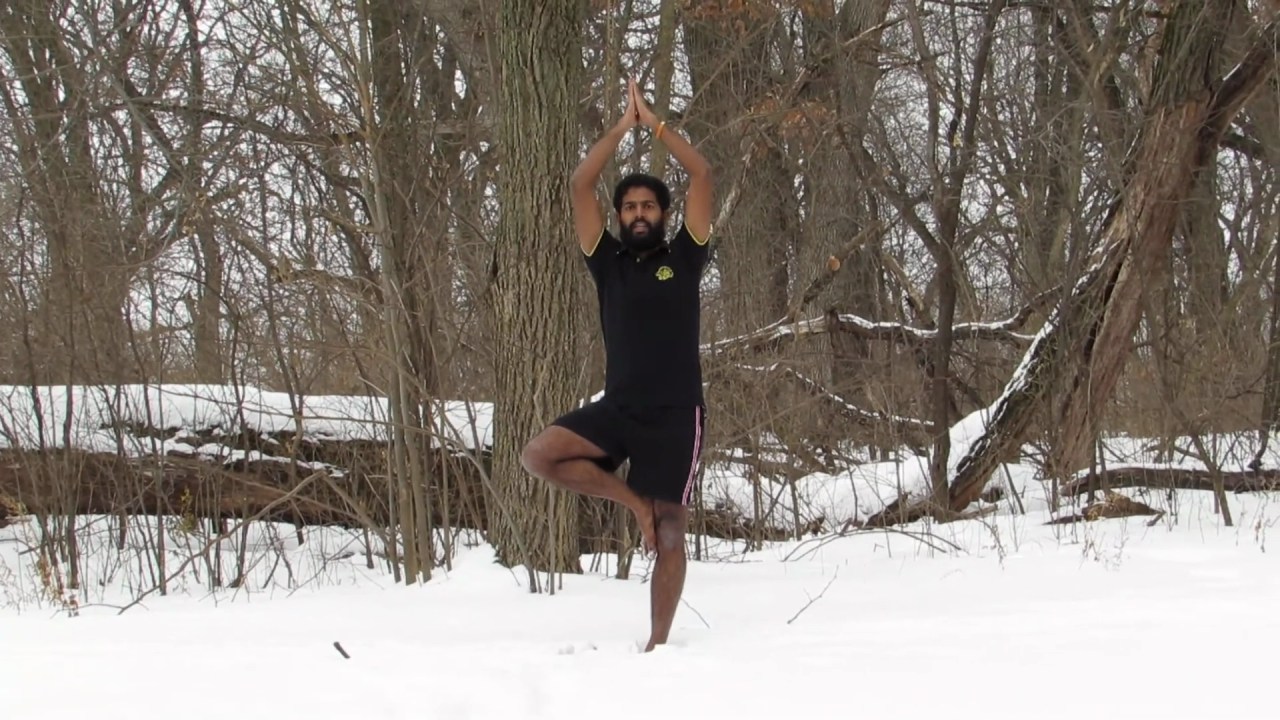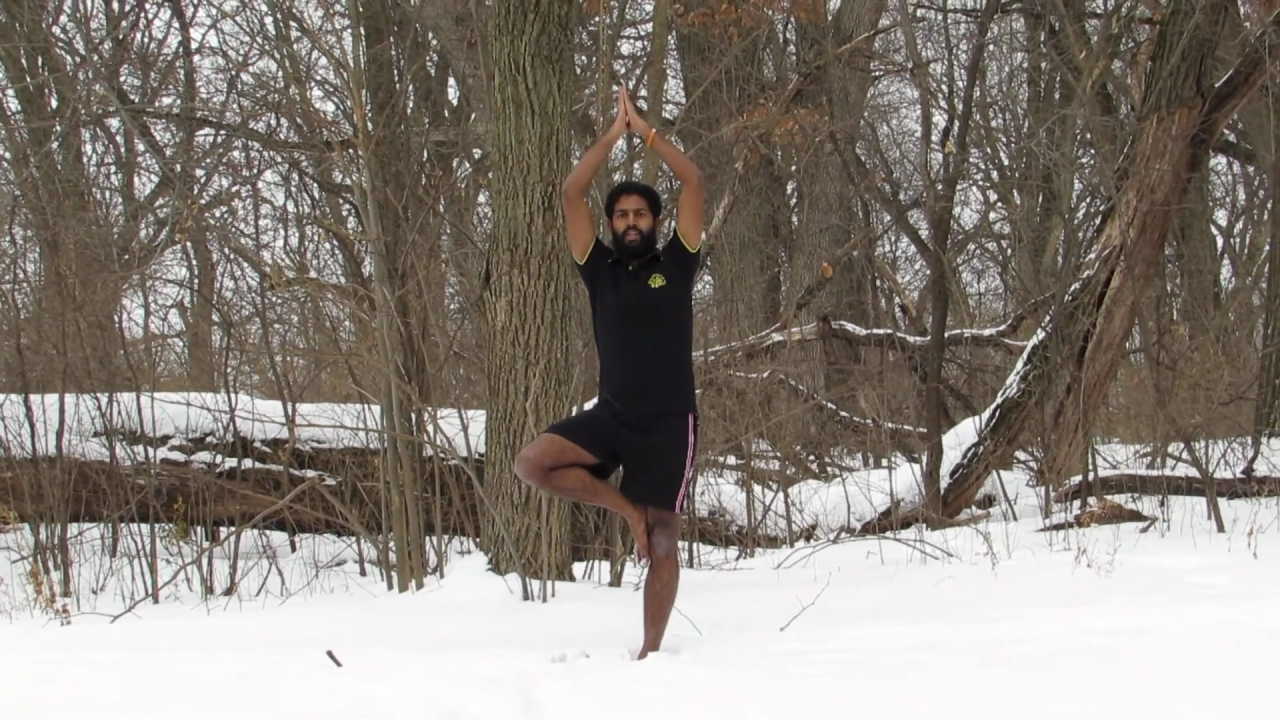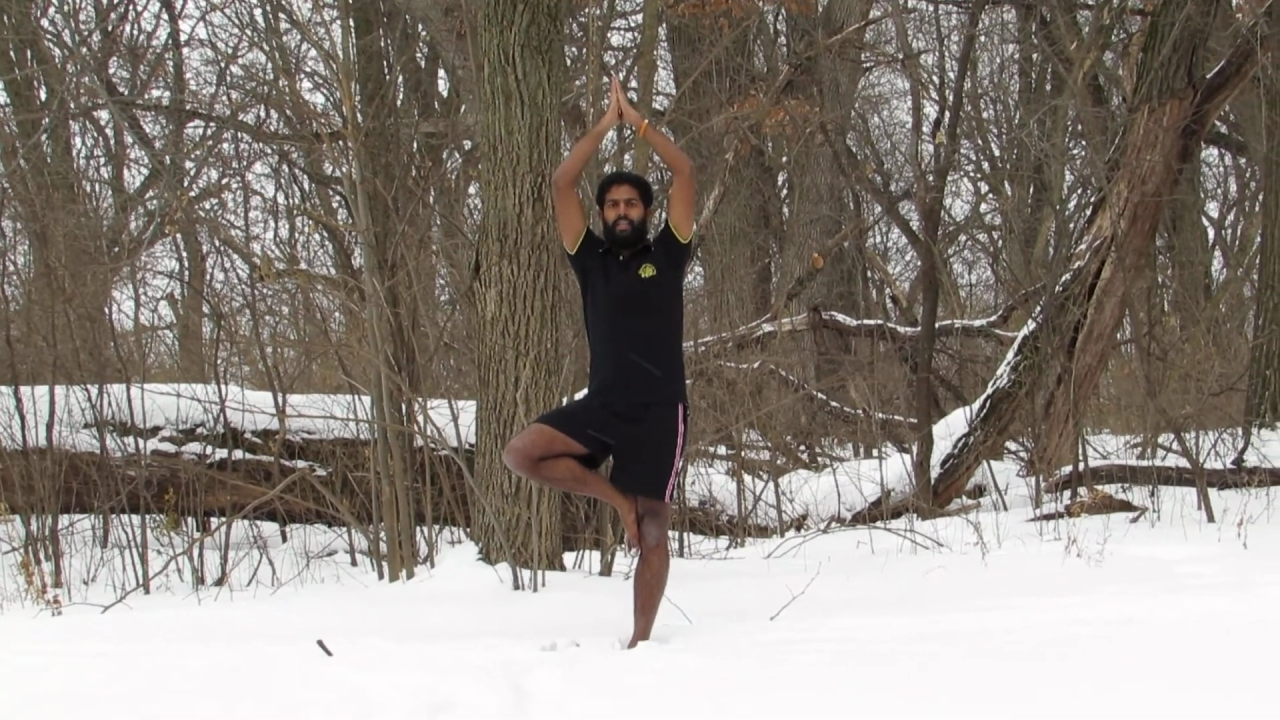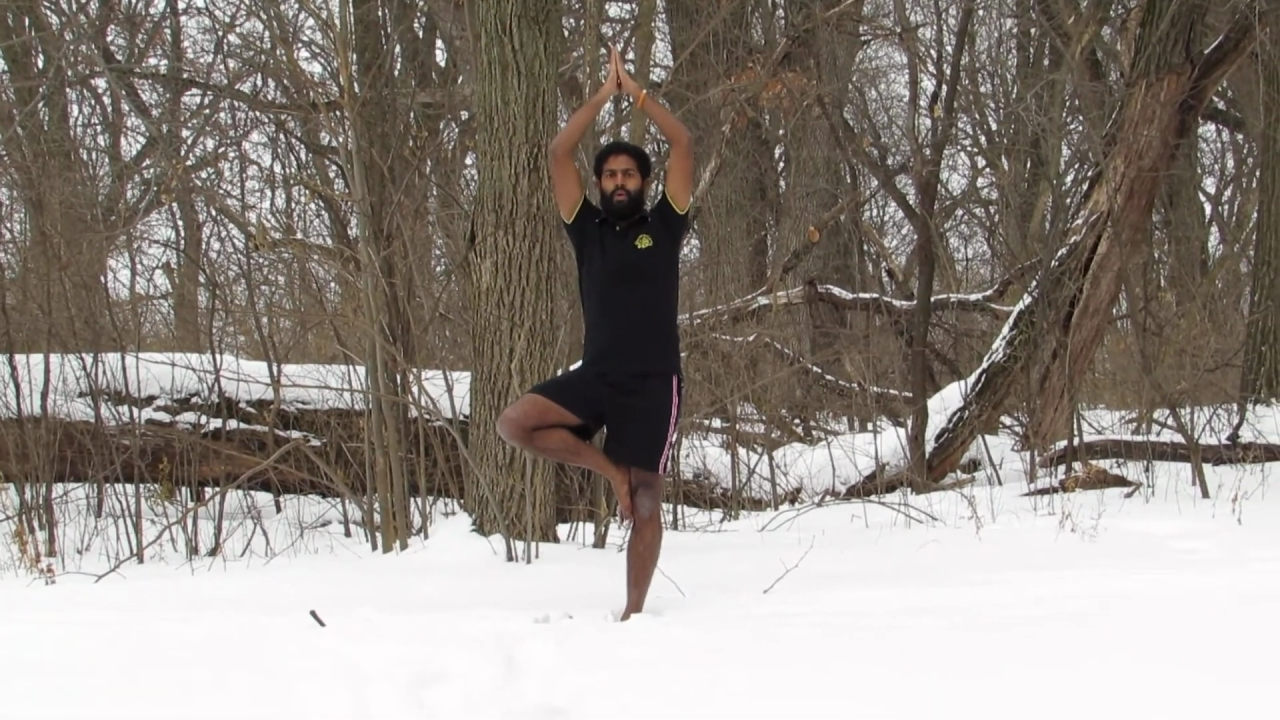
dt=0.4s
person 1, frame 1
left shoulder: (683, 258)
right shoulder: (607, 262)
left elbow: (702, 176)
right elbow: (580, 185)
left wrist: (654, 122)
right wrist: (621, 125)
left hip: (675, 412)
right hip: (617, 406)
left knee: (670, 530)
right knee: (538, 455)
left ankle: (658, 642)
right ankle: (634, 501)
person 1, frame 2
left shoulder: (676, 265)
right shoulder: (599, 269)
left elbow: (694, 183)
right elbow: (571, 193)
left wrist: (645, 130)
right wrist: (612, 133)
left hip: (668, 419)
right hip: (610, 414)
left knee: (663, 537)
right knee: (531, 463)
left ankle: (651, 650)
right ankle: (626, 509)
person 1, frame 3
left shoulder: (666, 256)
right shoulder: (590, 260)
left elbow: (685, 174)
right elbow: (561, 184)
left wrist: (637, 120)
right wrist: (603, 124)
left hip: (658, 409)
right hip: (600, 404)
left knee: (653, 527)
right knee: (520, 453)
left ankle: (641, 639)
right ankle: (617, 499)
person 1, frame 4
left shoulder: (663, 226)
right shoulder: (587, 229)
left elbow: (683, 145)
right elbow: (559, 153)
left wrist: (636, 91)
right wrist: (603, 93)
left hip: (653, 380)
right hip: (594, 374)
left knee: (646, 498)
right knee: (514, 423)
left ankle: (633, 612)
right ankle: (610, 469)
